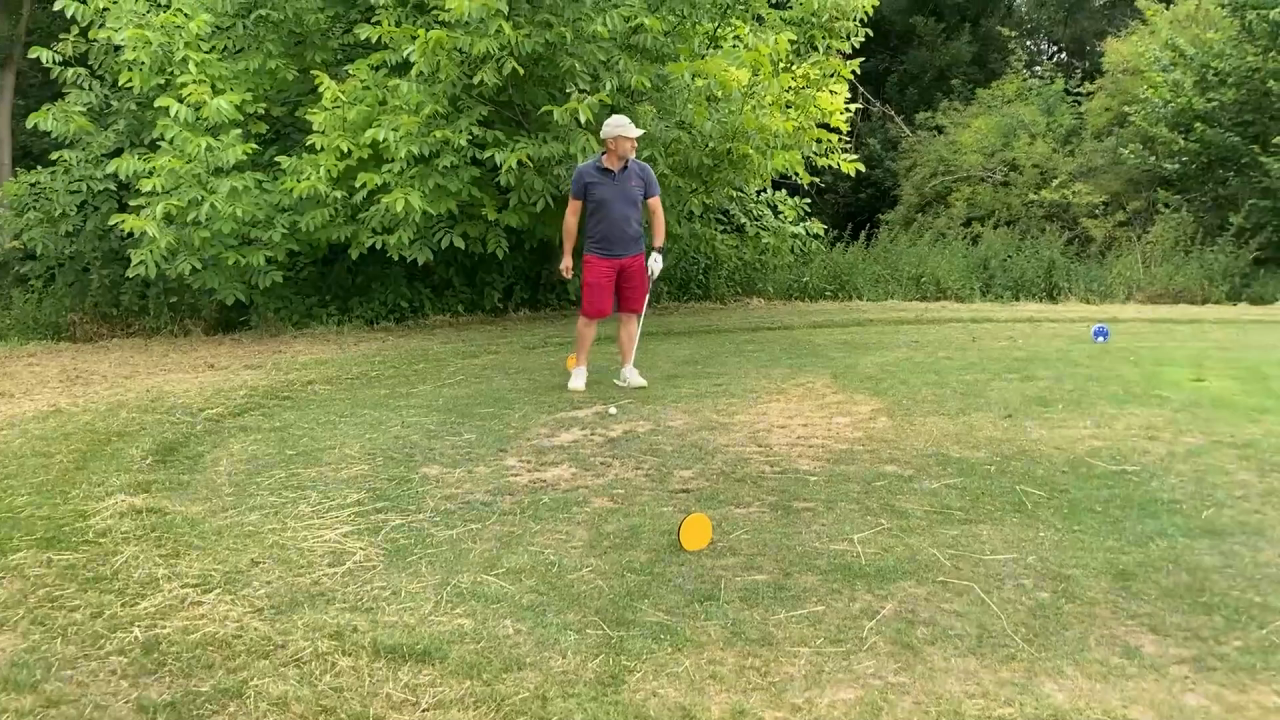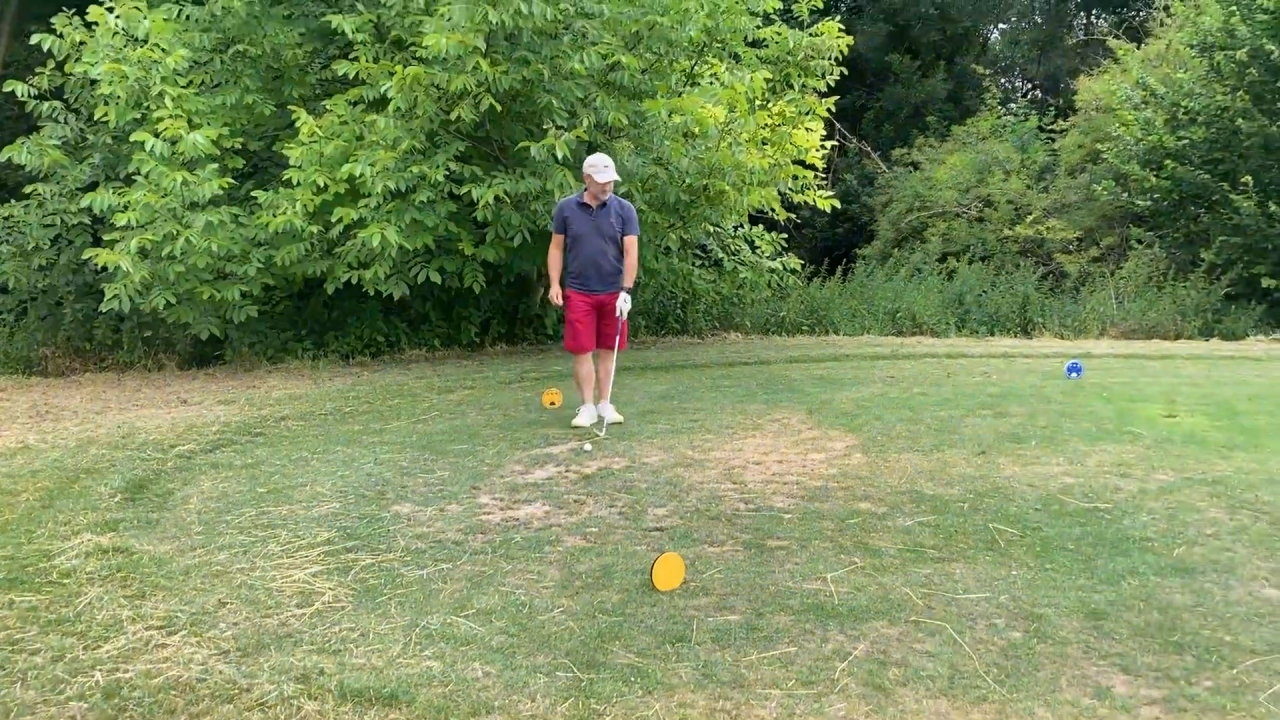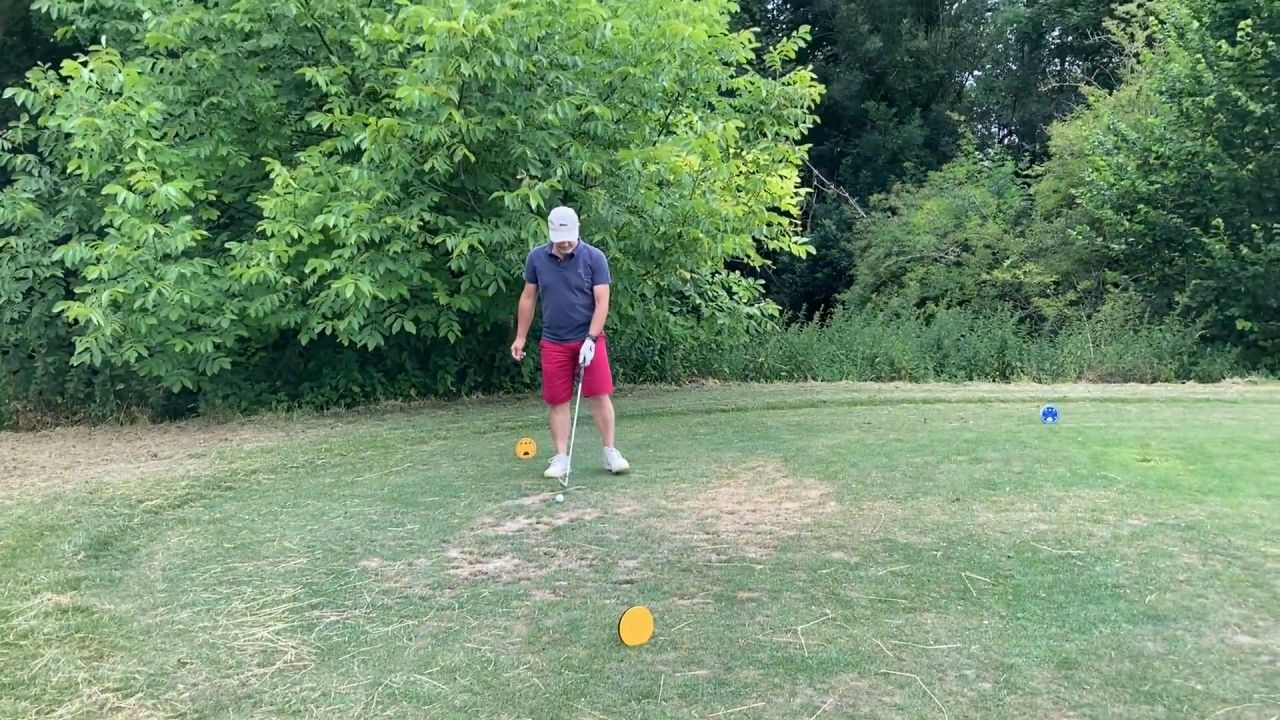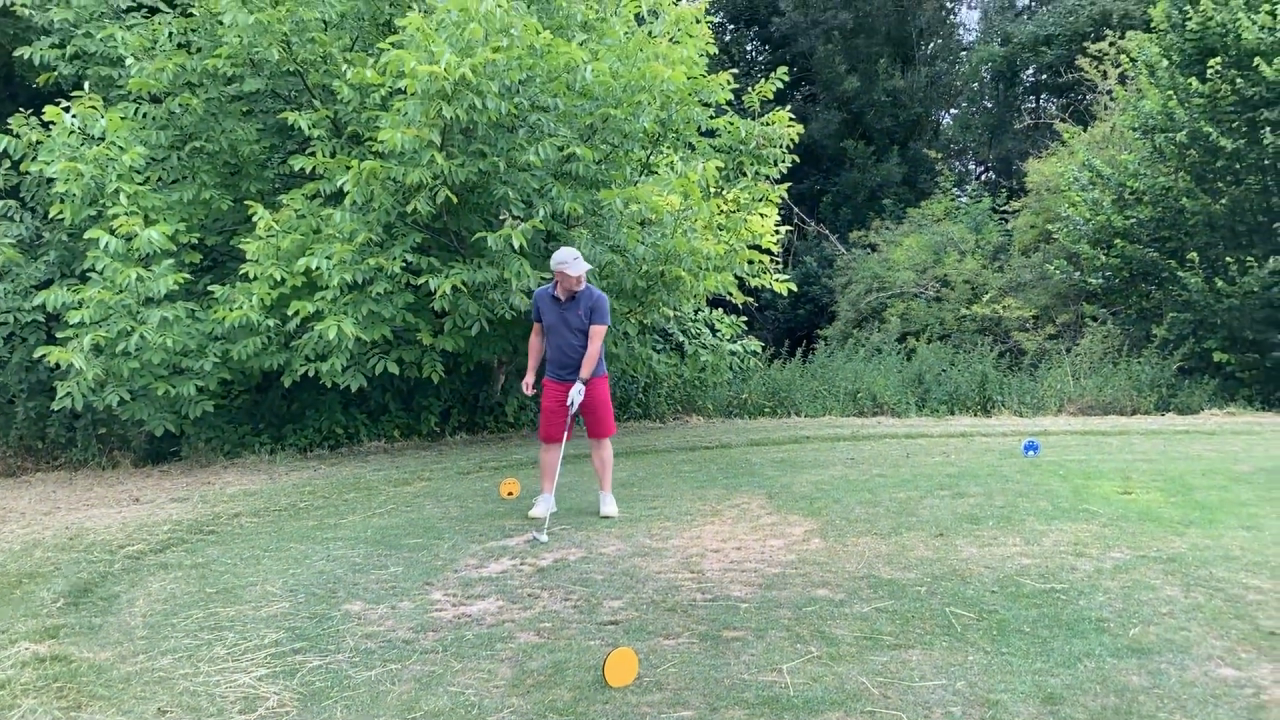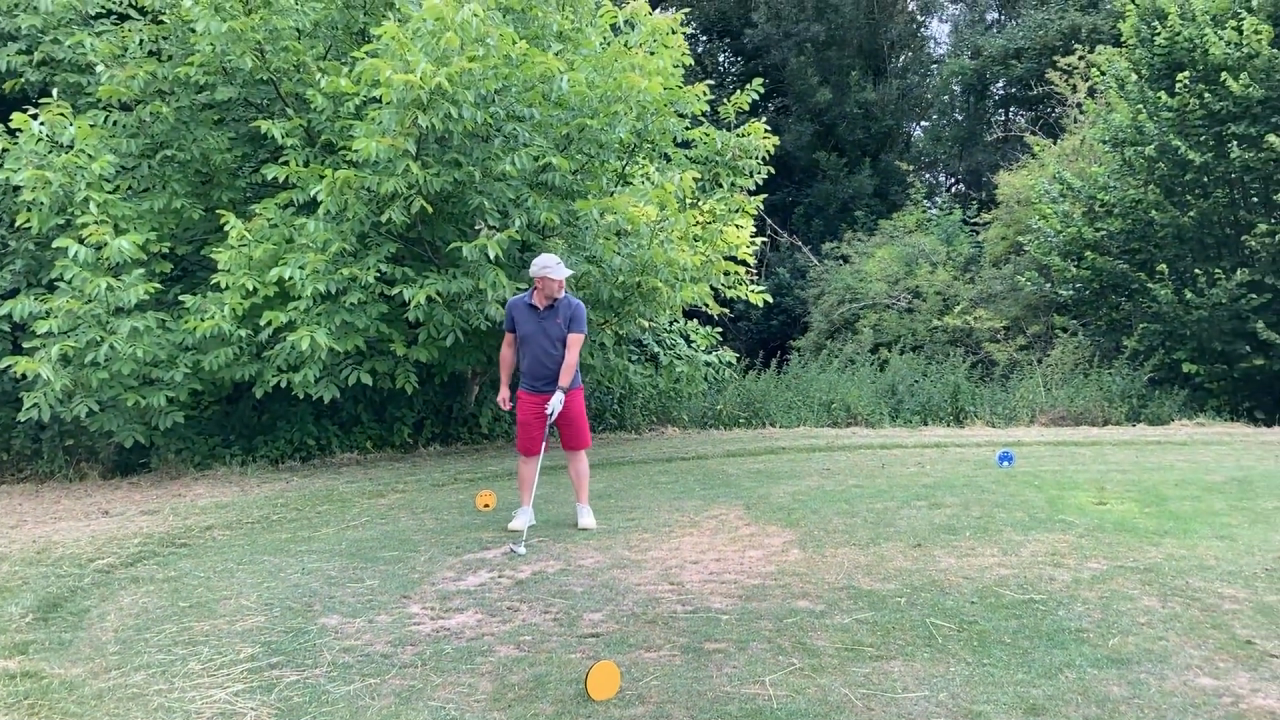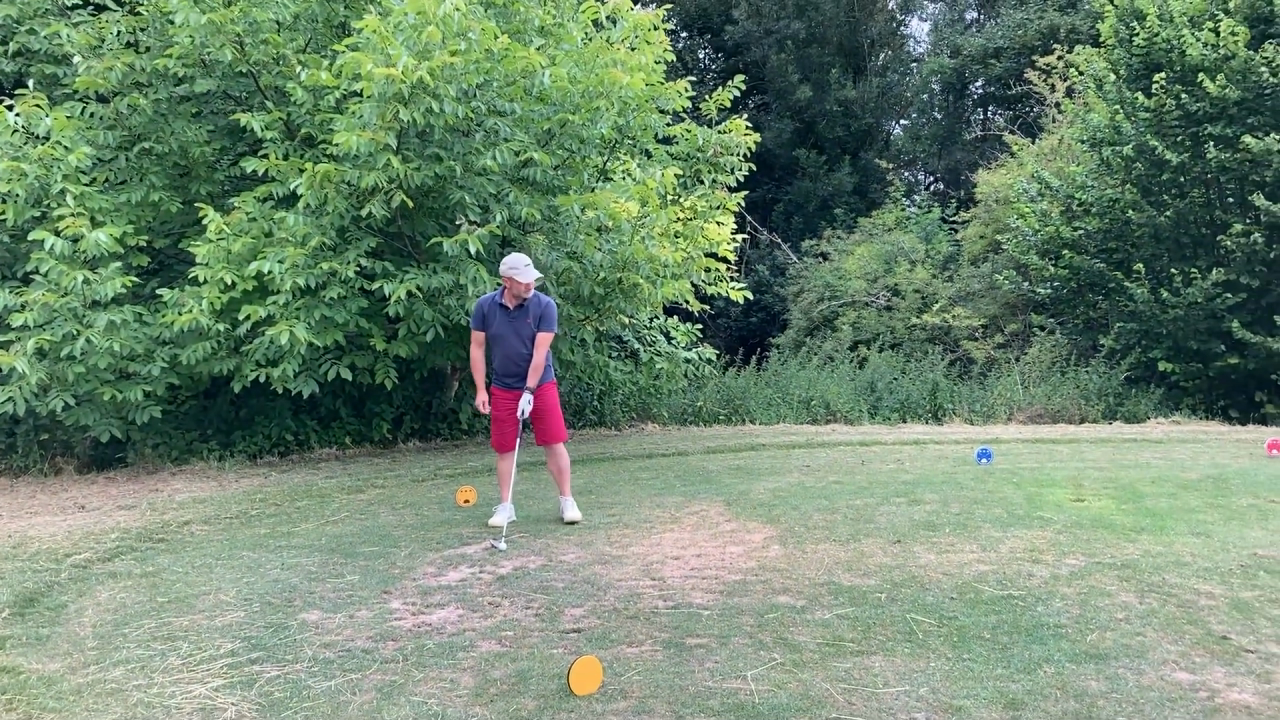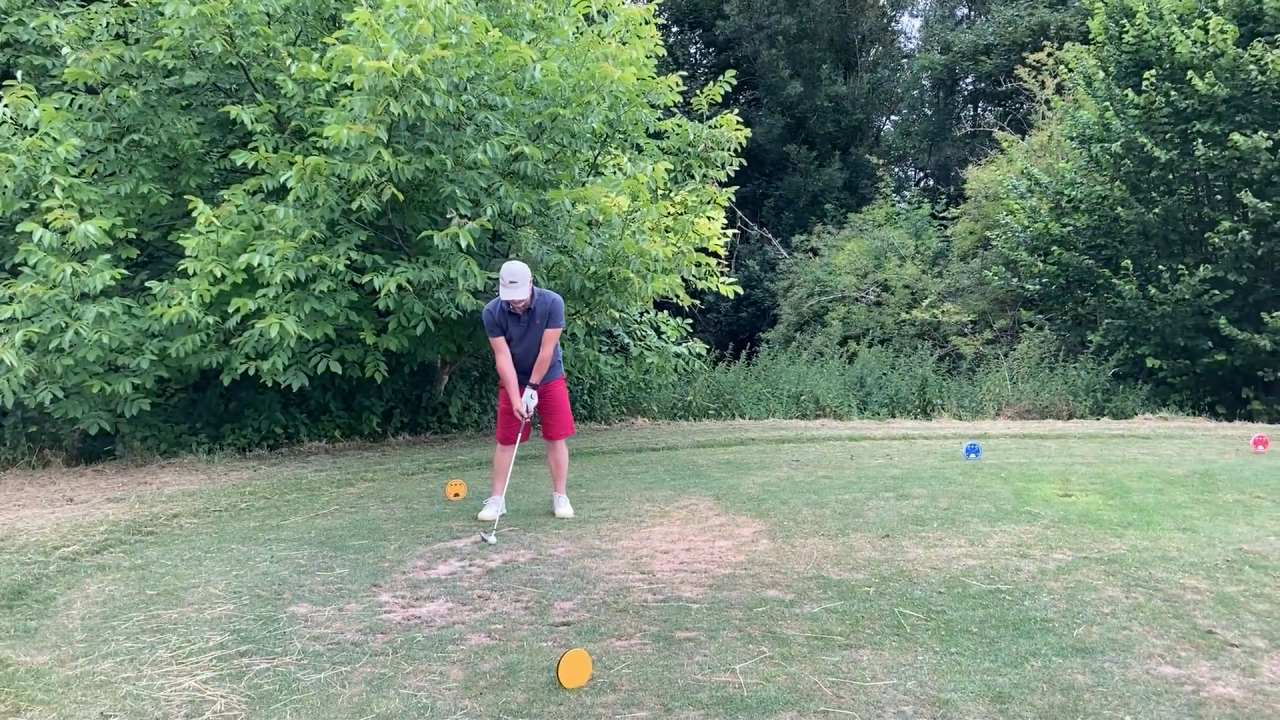
dt=0.4s
person 1, frame 1
left shoulder: (643, 172)
right shoulder: (585, 173)
left elbow: (656, 212)
right elbow: (572, 215)
left wrist: (657, 250)
right wrist: (567, 254)
left hip: (634, 256)
right hip: (598, 257)
left knee: (630, 314)
right knee: (590, 314)
left ankle: (628, 369)
right ankle: (580, 368)
person 1, frame 2
left shoulder: (624, 209)
right shoulder: (566, 208)
left elbow: (631, 253)
right elbow: (556, 248)
left wrist: (626, 291)
right wrist: (554, 284)
left hip: (613, 293)
right hip: (577, 293)
left knee: (607, 350)
right knee: (581, 351)
left ankle: (604, 404)
right ankle: (587, 407)
person 1, frame 3
left shoulder: (595, 258)
right shoulder: (536, 257)
left elbow: (602, 302)
right elbow: (527, 298)
left wrist: (591, 339)
right wrist: (521, 336)
left hip: (588, 339)
right hip: (553, 342)
left knee: (600, 395)
right knee: (557, 401)
left ankle: (610, 450)
right ankle: (561, 457)
person 1, frame 4
left shoulder: (597, 299)
right shoulder: (540, 297)
left elbow: (595, 344)
right elbow: (537, 336)
left wrist: (581, 382)
right wrist: (530, 372)
left hip: (593, 379)
right hip: (554, 381)
left knee: (600, 438)
right knee: (549, 440)
left ankle: (606, 495)
right ankle: (546, 497)
person 1, frame 5
left shoulder: (574, 308)
right shoulder: (515, 306)
left elbow: (572, 353)
right elbow: (509, 347)
left wrist: (561, 391)
right wrist: (504, 386)
left hip: (568, 391)
right hip: (528, 393)
left knee: (576, 450)
right knee: (527, 453)
left ankle: (583, 507)
right ankle: (525, 510)
person 1, frame 6
left shoulder: (545, 305)
right shoulder: (484, 306)
left elbow: (540, 352)
right elbow: (477, 348)
left wrist: (529, 391)
right wrist: (481, 391)
left hip: (541, 385)
right hip: (503, 389)
left knee: (554, 443)
right knee: (504, 449)
left ankle: (567, 500)
right ankle: (505, 506)
person 1, frame 7
left shoulder: (552, 303)
right shoulder: (492, 312)
left elbow: (547, 350)
right elbow: (503, 357)
left wrist: (532, 387)
right wrist: (516, 397)
left hip: (550, 379)
right hip: (513, 382)
left knee: (556, 438)
right knee: (506, 441)
left ankle: (560, 496)
right ankle: (496, 499)
